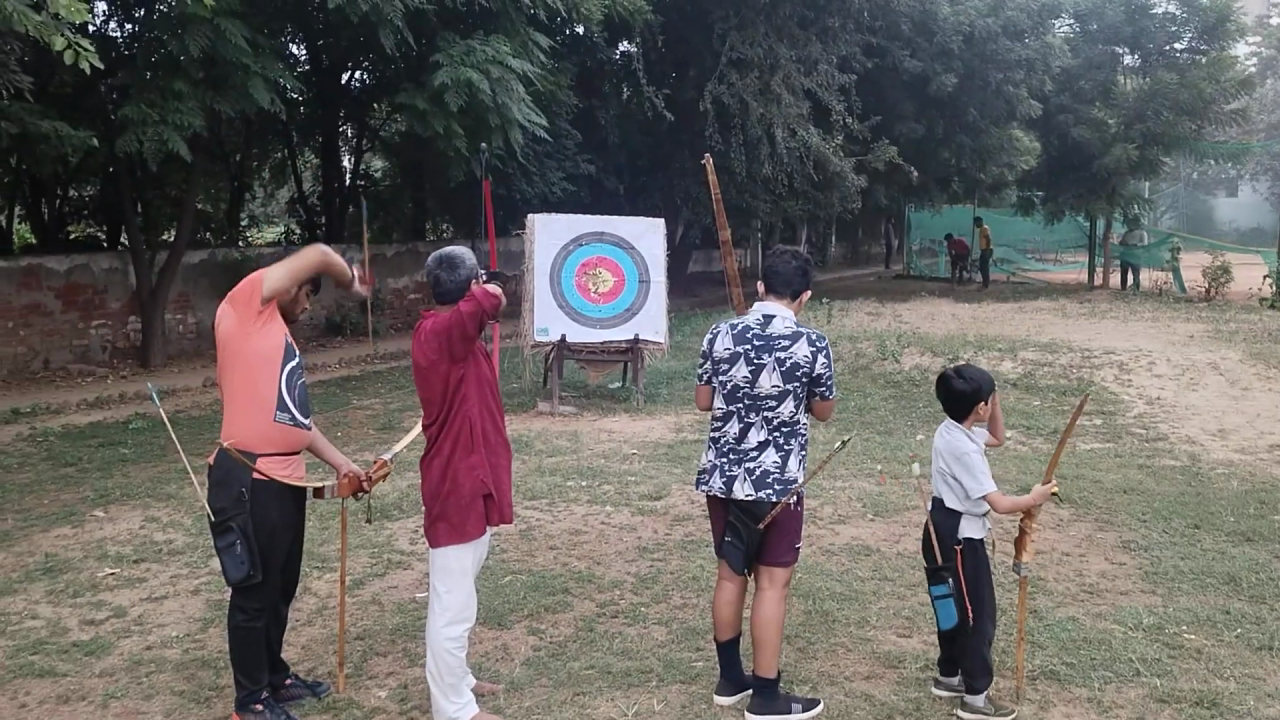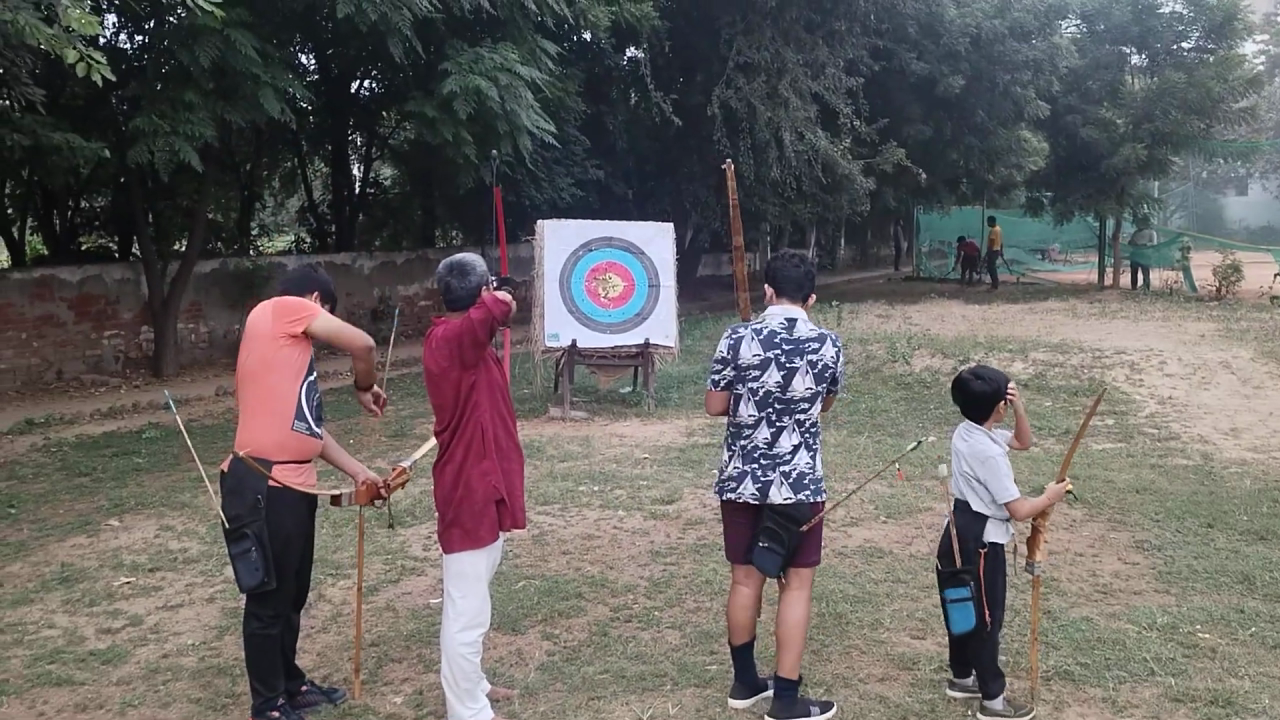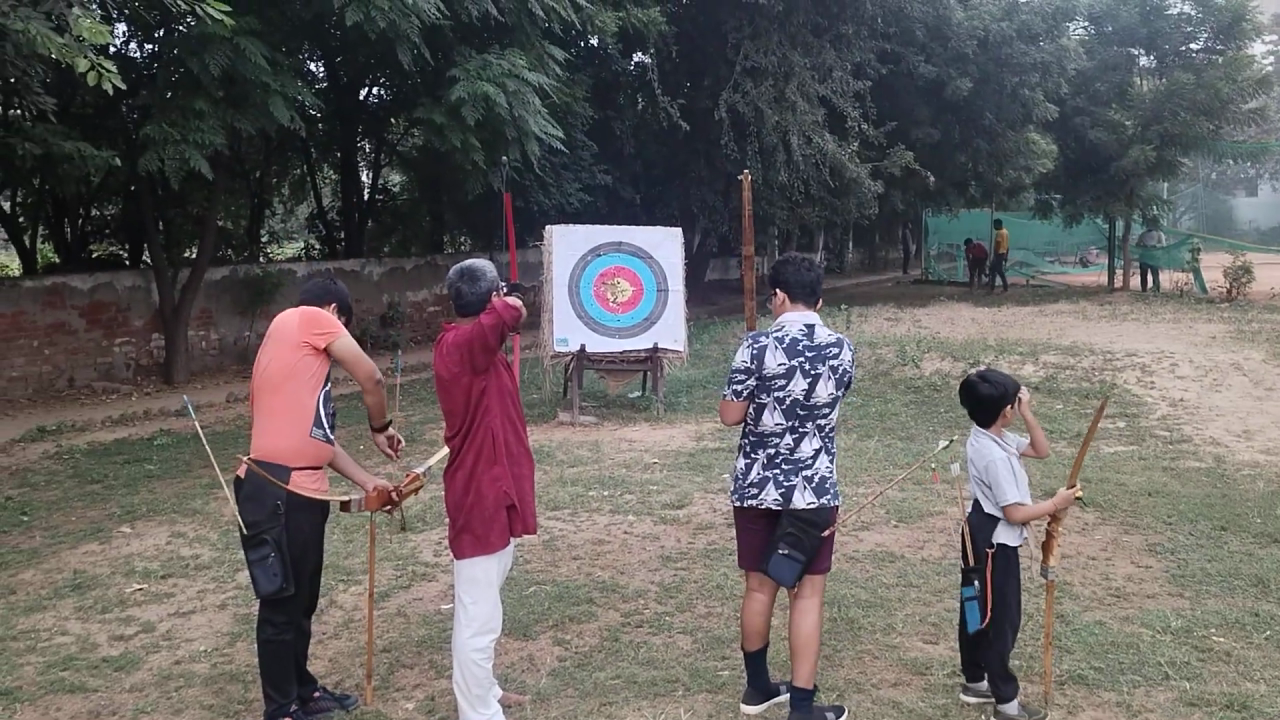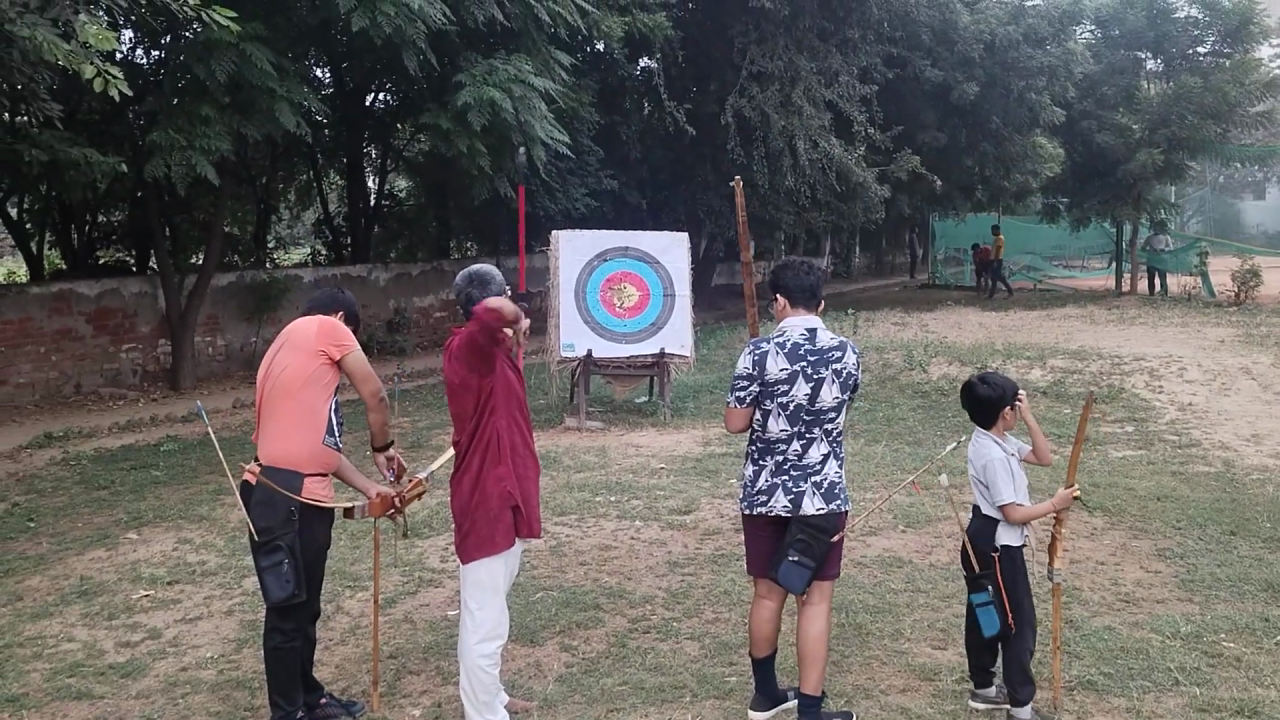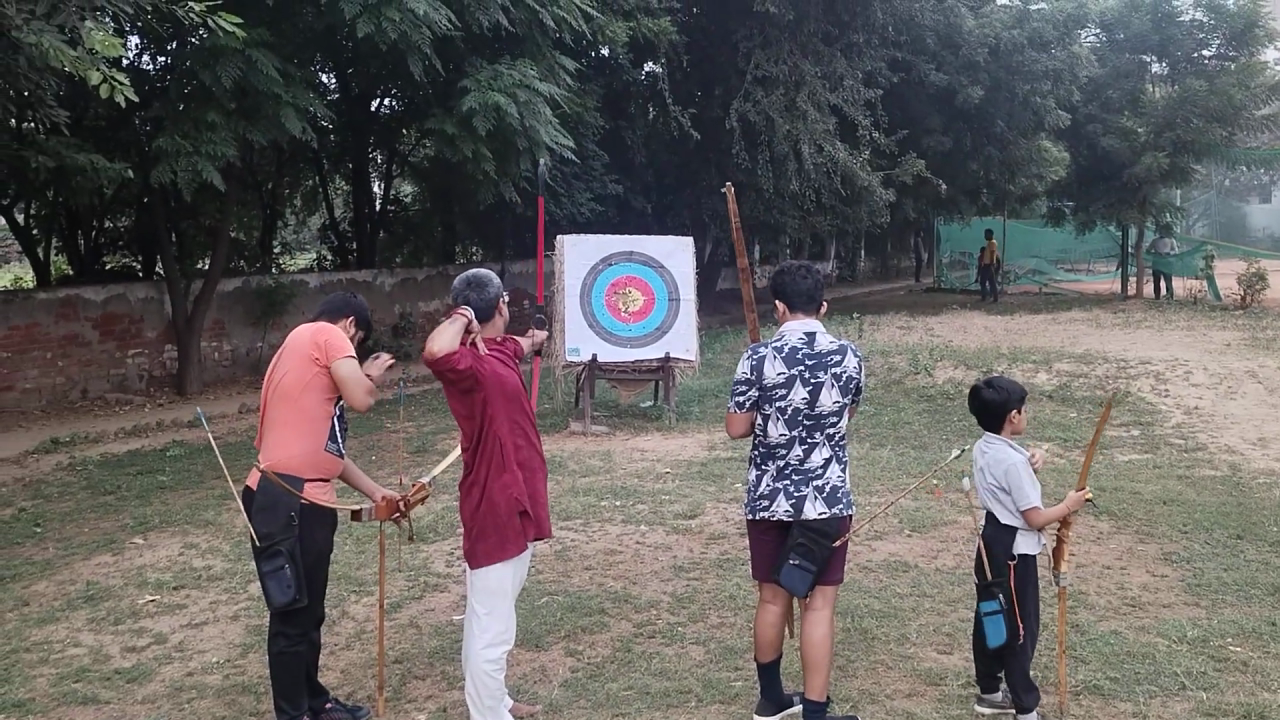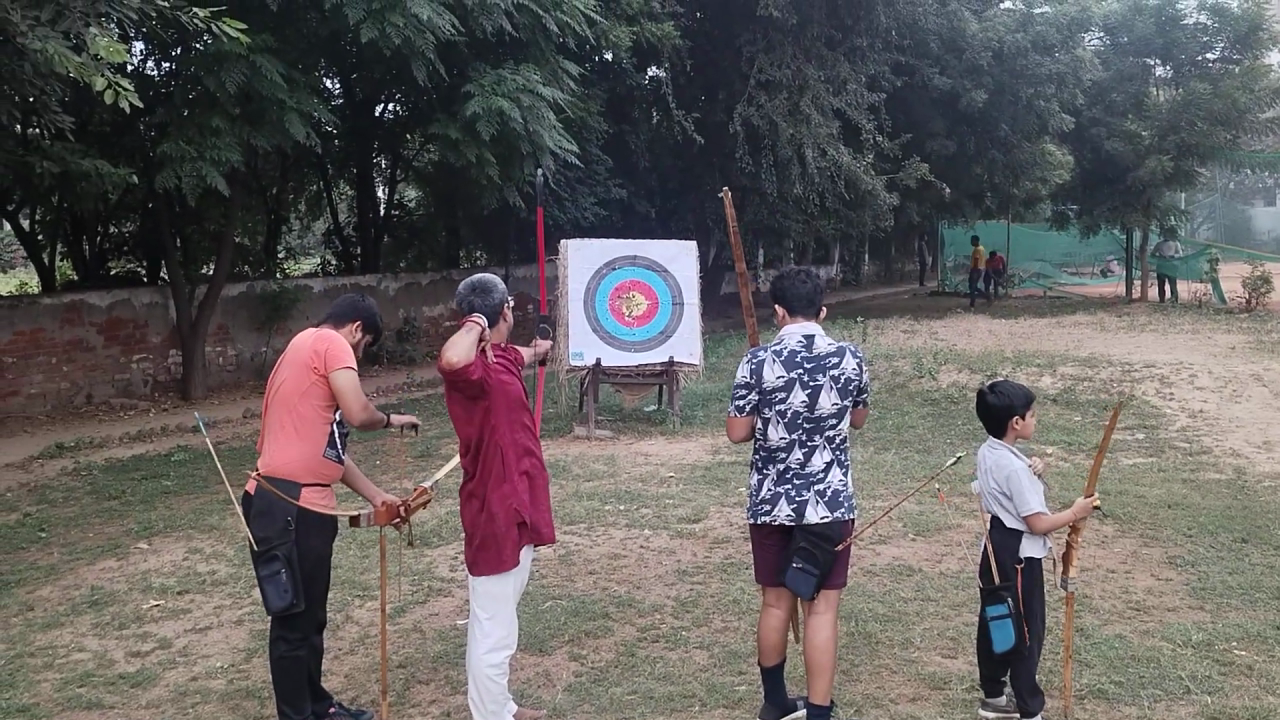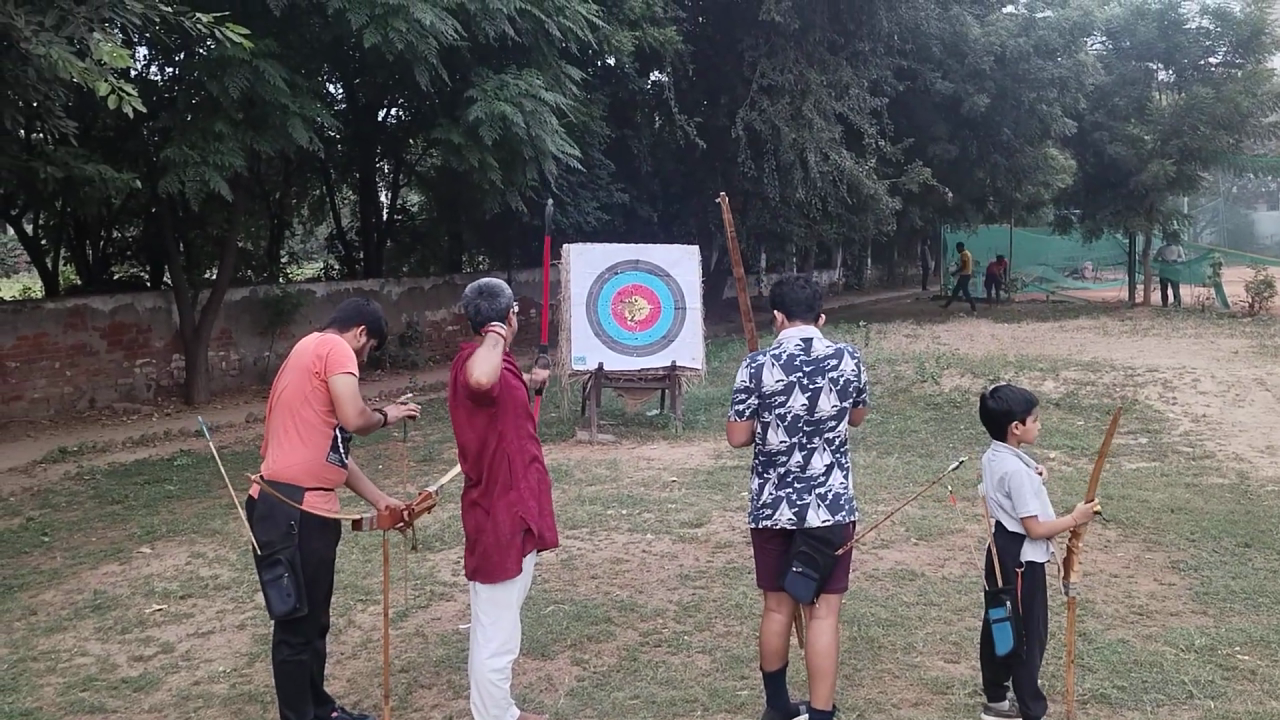
dt=0.4s
person 1, frame 1
left shoulder: (721, 334)
right shoulder: (811, 345)
left elbow: (703, 400)
right elbow: (823, 411)
left hip: (721, 476)
right hip: (775, 482)
left knee: (730, 574)
right knee: (772, 583)
left ankle: (730, 678)
person 1, frame 2
left shoulder: (738, 338)
right shoulder: (828, 345)
left elbow: (714, 406)
left hip: (741, 480)
right hip: (798, 484)
left knee: (745, 579)
right knee: (797, 583)
left ankle: (745, 682)
person 1, frame 3
left shoulder: (758, 346)
right shoulder: (842, 350)
left elbow: (730, 416)
left hip: (757, 487)
right hip: (814, 490)
left knee: (759, 586)
right knee: (807, 593)
person 1, frame 4
left shoulder: (760, 352)
right shoulder: (847, 353)
left elbow: (735, 423)
left hip: (766, 493)
right hip: (823, 495)
left knee: (767, 593)
right knee: (816, 599)
person 1, frame 5
left shoulder: (759, 358)
right shoulder: (849, 356)
left elbow: (736, 428)
left hip: (769, 498)
right hip: (826, 499)
left knee: (772, 597)
right knee: (819, 603)
person 1, frame 6
left shoulder: (758, 362)
right shoulder: (850, 358)
left elbow: (737, 432)
left hip: (771, 502)
right hip: (828, 503)
left knee: (775, 602)
right knee: (822, 607)
person 1, frame 7
left shoulder: (757, 365)
right shoulder: (848, 359)
left elbow: (737, 436)
left hip: (772, 507)
right hip: (830, 506)
left knee: (777, 606)
right knee: (823, 611)
person 2, frame 1
left shoulder: (442, 330)
right shoulder: (442, 331)
right elbow: (488, 300)
right wrist: (488, 295)
left hip: (464, 477)
right hip: (458, 483)
left knee: (454, 595)
right knee: (453, 603)
left ankle: (454, 680)
person 2, frame 2
left shoulder: (454, 337)
right shoulder: (454, 338)
right elbow: (500, 306)
right wrist: (498, 302)
left hip: (478, 483)
right hip: (471, 489)
left knee: (468, 602)
right knee: (467, 608)
person 2, frame 3
left shoulder: (465, 342)
right shoulder: (465, 343)
right elbow: (511, 311)
right wrist: (507, 307)
left hip: (488, 488)
right hip: (482, 493)
left knee: (479, 607)
right knee: (479, 614)
person 2, frame 4
left shoulder: (479, 347)
right shoulder: (472, 346)
right elbow: (494, 310)
left wrist: (511, 338)
right wrist: (514, 318)
left hip: (495, 493)
right hip: (488, 498)
left knee: (484, 612)
right knee: (485, 619)
person 2, frame 5
left shoulder: (496, 349)
right shoulder: (469, 361)
right elbow: (435, 352)
left wrist: (531, 341)
right wrist: (461, 318)
left hip: (507, 501)
right hip: (497, 507)
left knee: (489, 618)
right knee: (492, 625)
person 2, frame 6
left shoulder: (497, 357)
right shoulder: (475, 367)
right elbow: (450, 360)
left wrist: (534, 351)
right wrist: (476, 325)
left hip: (511, 507)
right hip: (499, 512)
left knee: (495, 622)
right knee: (494, 630)
person 2, frame 7
left shoulder: (490, 364)
right shoulder: (476, 366)
right elbow: (481, 380)
left wrist: (529, 379)
right wrist: (494, 337)
left hip: (511, 512)
right hip: (501, 517)
left knee: (498, 628)
right knee: (496, 635)
person 3, frame 1
left shoulder: (277, 331)
right shoulder: (245, 307)
right elbow: (314, 255)
left wrist: (341, 462)
right wrist: (348, 275)
left hip: (285, 480)
right hip: (249, 480)
left knee: (280, 588)
right knee: (253, 592)
left ankle: (274, 676)
person 3, frame 2
left shoulder: (286, 340)
right shoulder: (278, 311)
left elbow: (307, 425)
right elbow: (362, 345)
left wrist: (358, 471)
right wrist: (364, 387)
left hip: (292, 486)
right hip: (263, 486)
left knee: (291, 595)
right knee: (268, 599)
person 3, frame 3
left shoulder: (293, 342)
right shoulder: (307, 318)
right elbow: (370, 377)
left wrist: (367, 481)
right wrist: (381, 428)
left hip: (300, 492)
right hip: (277, 492)
left knee: (301, 599)
right knee: (282, 604)
person 3, frame 4
left shoulder: (286, 349)
right shoulder: (326, 328)
right elbow: (374, 396)
left wrist: (369, 487)
right wrist: (383, 447)
left hip: (299, 496)
right hip: (287, 496)
left knee: (304, 606)
right knee: (288, 610)
person 3, frame 5
left shoulder: (303, 349)
right shoulder: (326, 335)
right elbow: (360, 400)
left wrist: (374, 491)
right wrist: (370, 375)
left hip: (301, 501)
right hip: (288, 501)
left knee: (308, 611)
right knee: (293, 615)
person 3, frame 6
left shoulder: (309, 350)
right shoulder: (329, 343)
left elbow: (328, 446)
right elbow: (357, 413)
left wrist: (376, 496)
right wrist: (390, 419)
left hip: (304, 505)
right hip: (287, 505)
left knee: (310, 615)
right knee: (294, 619)
person 3, frame 7
left shoulder: (313, 354)
right shoulder: (332, 347)
left elbow: (332, 448)
right elbow: (354, 419)
left wrist: (379, 499)
right wrist: (387, 415)
left hip: (308, 510)
right hip: (290, 510)
left knee: (313, 619)
right knee: (297, 623)
person 4, frame 1
left shoulder: (948, 430)
right shoulder: (964, 449)
left elbow: (997, 438)
right elbow: (998, 503)
left wrist: (995, 406)
right wrist: (1033, 498)
left hip: (942, 529)
right hip: (961, 535)
left knee: (954, 609)
right knee: (977, 614)
left ankle: (948, 676)
person 4, frame 2
left shoulder: (966, 433)
right shoulder: (989, 453)
left elbow: (1023, 442)
right elbow: (1019, 510)
left wrist: (1019, 408)
right wrist: (1049, 497)
left hip: (959, 532)
right hip: (980, 539)
right knee: (987, 619)
left ankle: (961, 677)
person 4, frame 3
left shoulder: (989, 437)
right shoulder: (995, 456)
left elbow: (1042, 451)
right elbow: (1015, 513)
left wrist: (1028, 414)
right wrist: (1055, 503)
left hip: (979, 536)
right hip: (995, 543)
right knee: (1001, 620)
left ankle: (975, 682)
person 4, frame 4
left shoulder: (995, 440)
right shoulder: (994, 456)
left elbow: (1044, 458)
right elbow: (1013, 513)
left wrist: (1029, 417)
right wrist: (1055, 504)
left hip: (981, 540)
right hip: (999, 546)
left knee: (982, 616)
right knee: (1019, 624)
left ankle: (983, 688)
person 4, frame 5
left shoulder: (984, 447)
right shoulder: (1013, 461)
right elbow: (1034, 518)
left wrist: (1032, 462)
right wrist: (1068, 505)
left hip: (991, 543)
right hip: (1013, 551)
right knee: (1021, 631)
person 4, frame 6
left shoulder: (987, 453)
right shoulder: (1015, 467)
right elbow: (1037, 523)
left wrist: (1033, 470)
right wrist: (1075, 513)
left hip: (996, 546)
right hip: (1019, 555)
left knee: (993, 623)
right knee: (1026, 634)
person 4, frame 7
left shoulder: (993, 457)
right shoulder: (1017, 470)
right elbow: (1035, 529)
left wrist: (1036, 476)
right wrist: (1075, 518)
left hip: (1001, 551)
right hip: (1022, 559)
right knee: (1028, 638)
